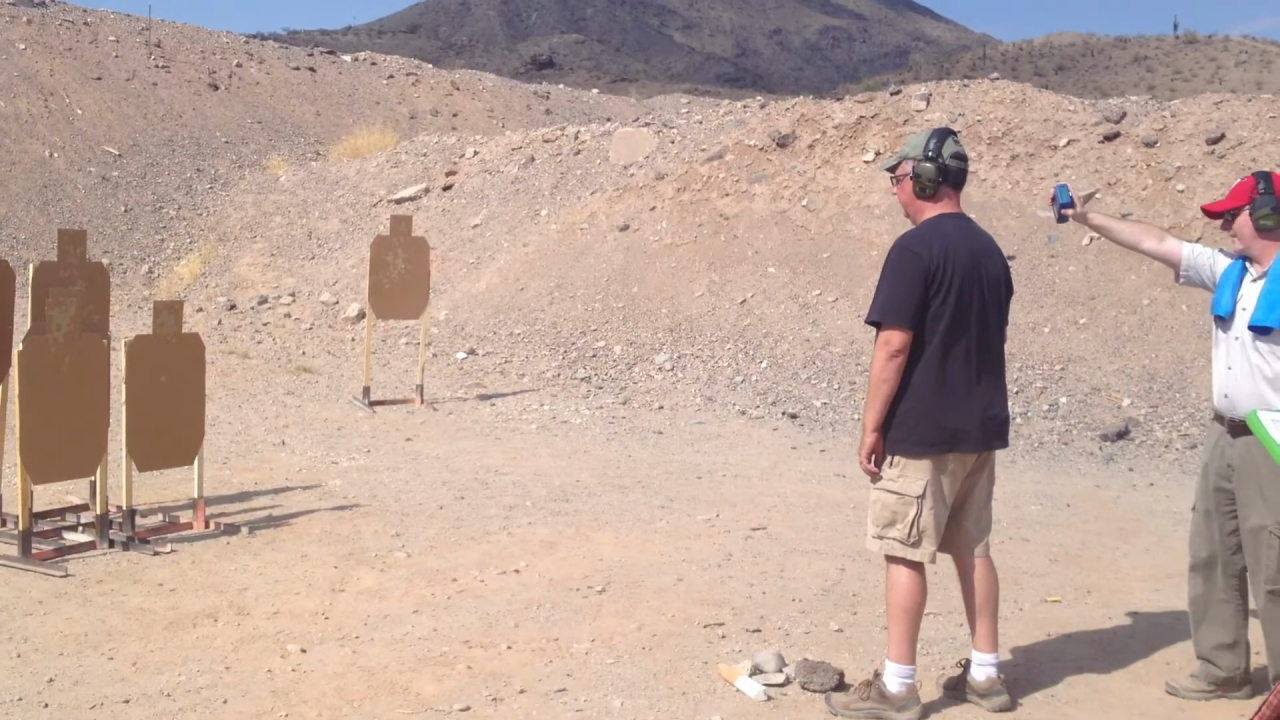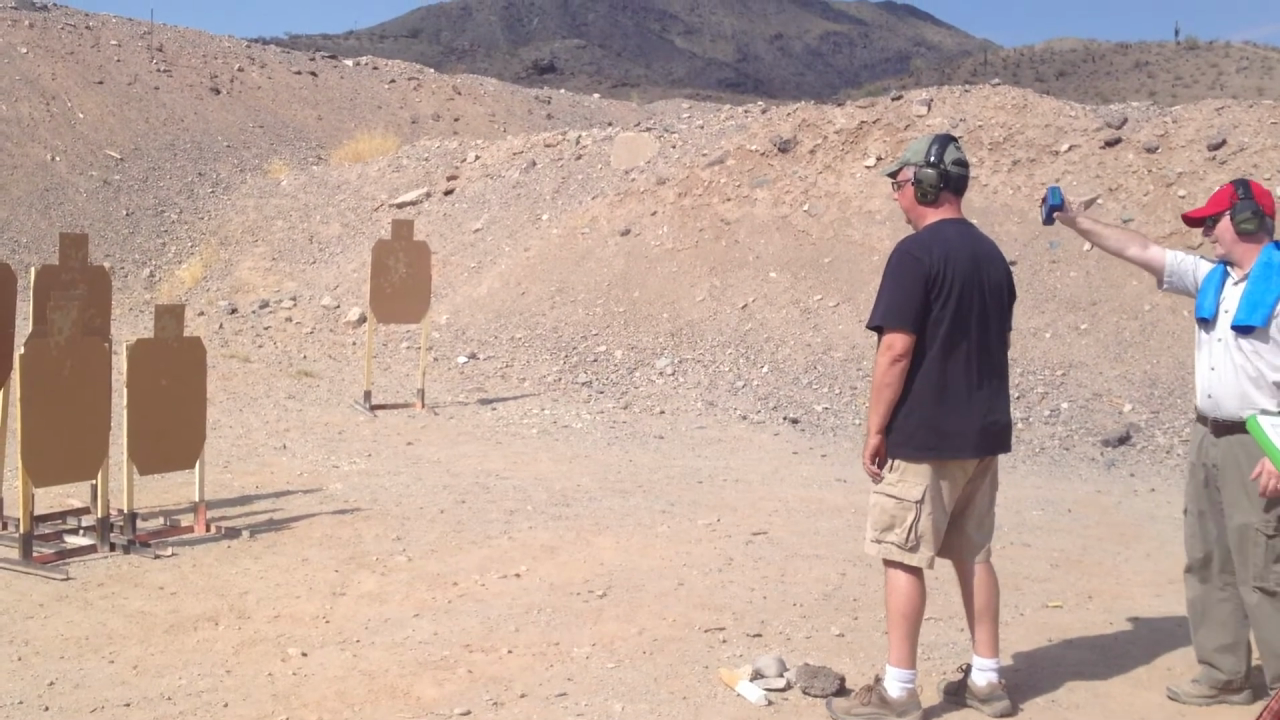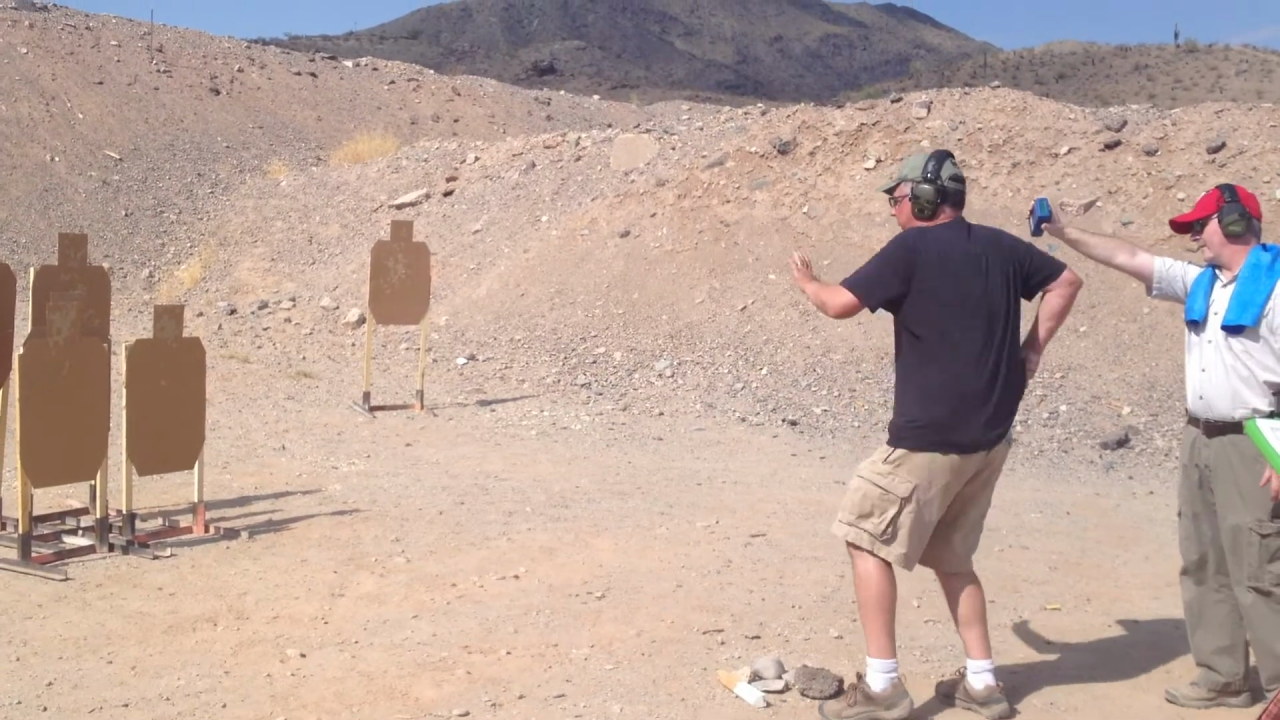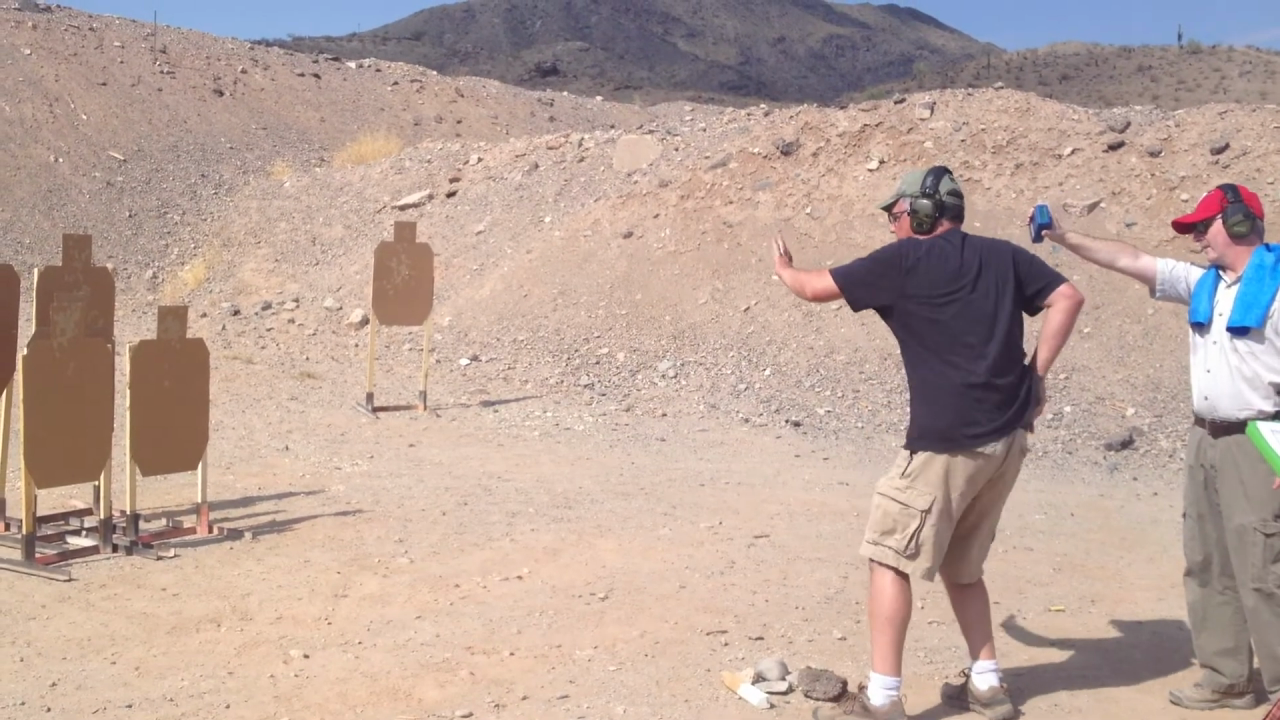
dt=0.4s
person 1, frame 1
left shoulder: (916, 248)
right shoulder: (989, 248)
left elbow: (894, 345)
left wrist: (871, 427)
left hip: (920, 432)
right hip: (979, 428)
left knee: (905, 553)
right knee: (972, 547)
person 1, frame 2
left shoulder: (916, 252)
right shoulder: (991, 253)
left elbow: (897, 350)
right elbow: (998, 343)
left wrist: (876, 430)
left hip: (921, 436)
right hip: (982, 433)
left knee: (903, 557)
right knee: (973, 553)
person 1, frame 3
left shoulder: (912, 248)
right shoulder: (999, 246)
left elbow: (840, 303)
right elbow: (1065, 282)
left wrist: (805, 281)
right wrist: (1030, 352)
left hip: (928, 434)
right hip: (988, 434)
left knee: (866, 541)
right knee: (951, 558)
person 1, frame 4
left shoulder: (905, 259)
right shoulder: (1001, 255)
left elbow: (819, 287)
right elbow: (1068, 297)
left wrist: (784, 270)
right wrist: (1037, 372)
left hip: (946, 440)
right hip: (1006, 439)
left knee: (891, 559)
right knee: (959, 565)
person 2, frame 1
right shoulder: (1228, 271)
right elbow: (1157, 243)
right wrist: (1088, 217)
right hip: (1224, 438)
right knee: (1211, 561)
right ankle: (1224, 671)
person 2, frame 2
right shoulder: (1209, 277)
right elbow: (1140, 250)
right wrist: (1077, 222)
right hip: (1208, 439)
right knee: (1207, 563)
right ankle: (1224, 674)
person 2, frame 3
right shoulder: (1198, 282)
right elbow: (1130, 258)
right wrist: (1064, 233)
right hip: (1200, 440)
right knee: (1203, 565)
right ankle: (1221, 676)
person 2, frame 4
right shoulder: (1202, 283)
right elbow: (1133, 261)
right wrist: (1065, 239)
right hip: (1205, 440)
right knee: (1208, 567)
right ankle: (1225, 677)
